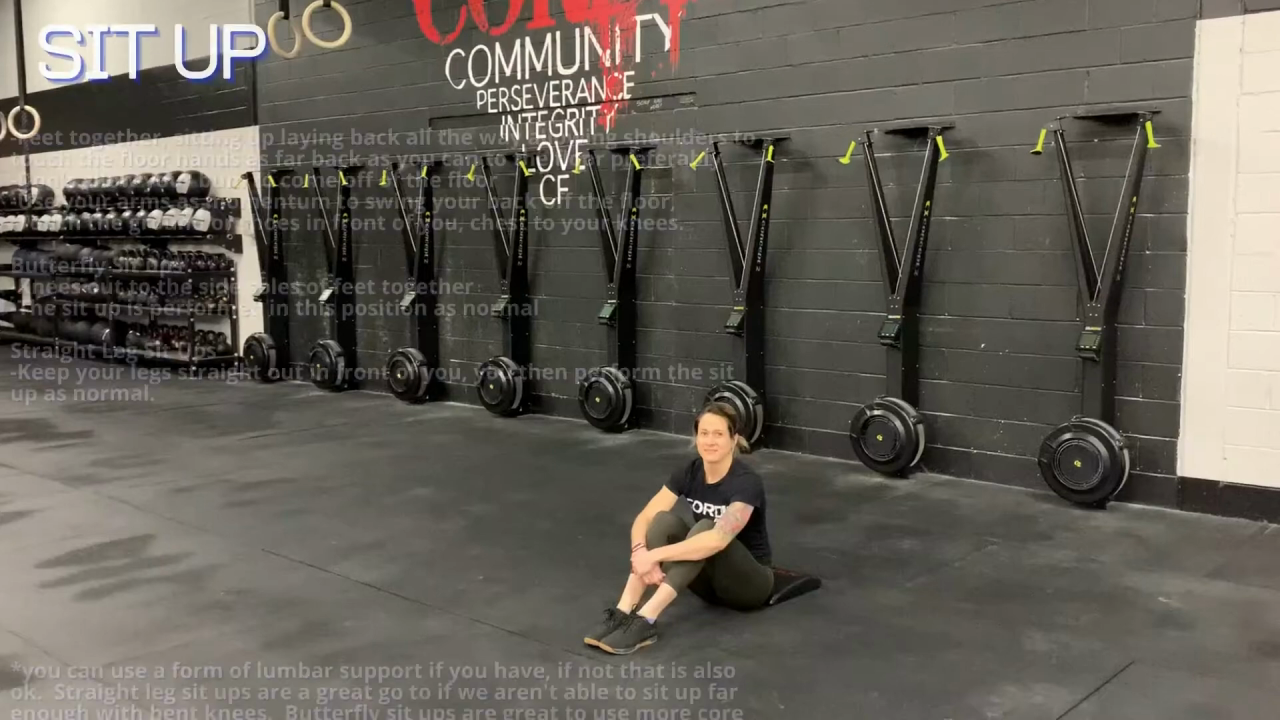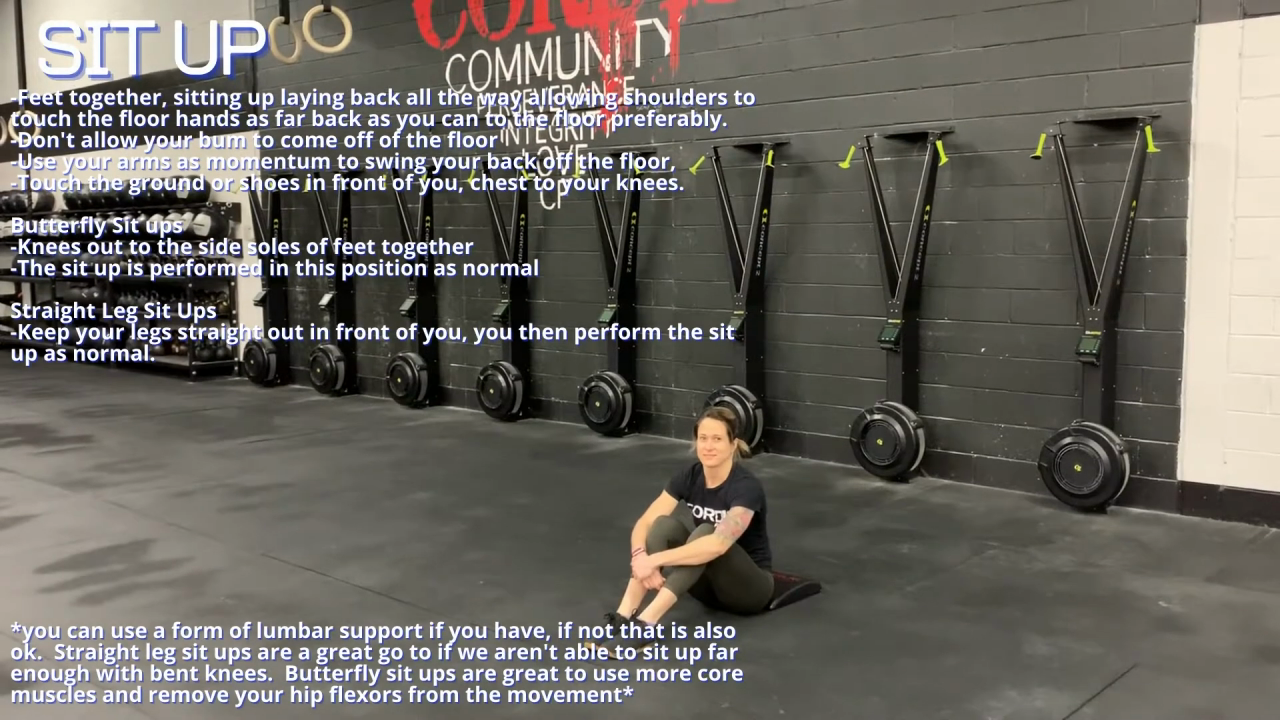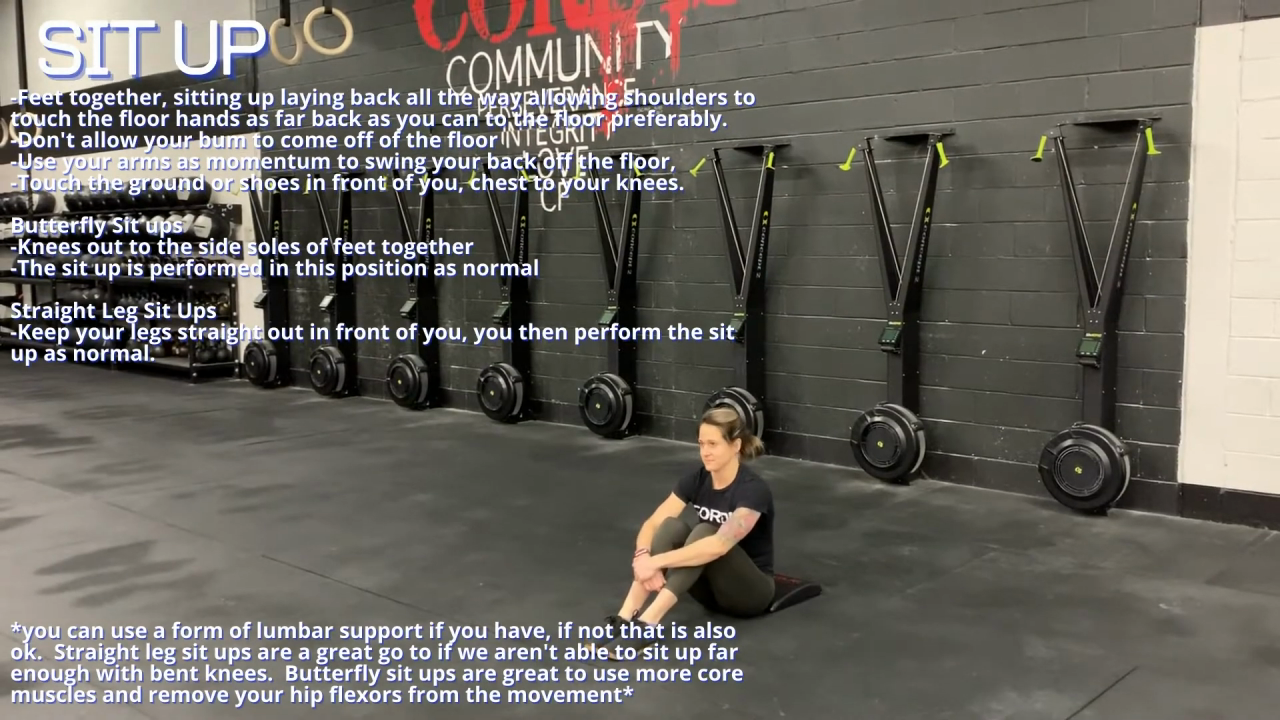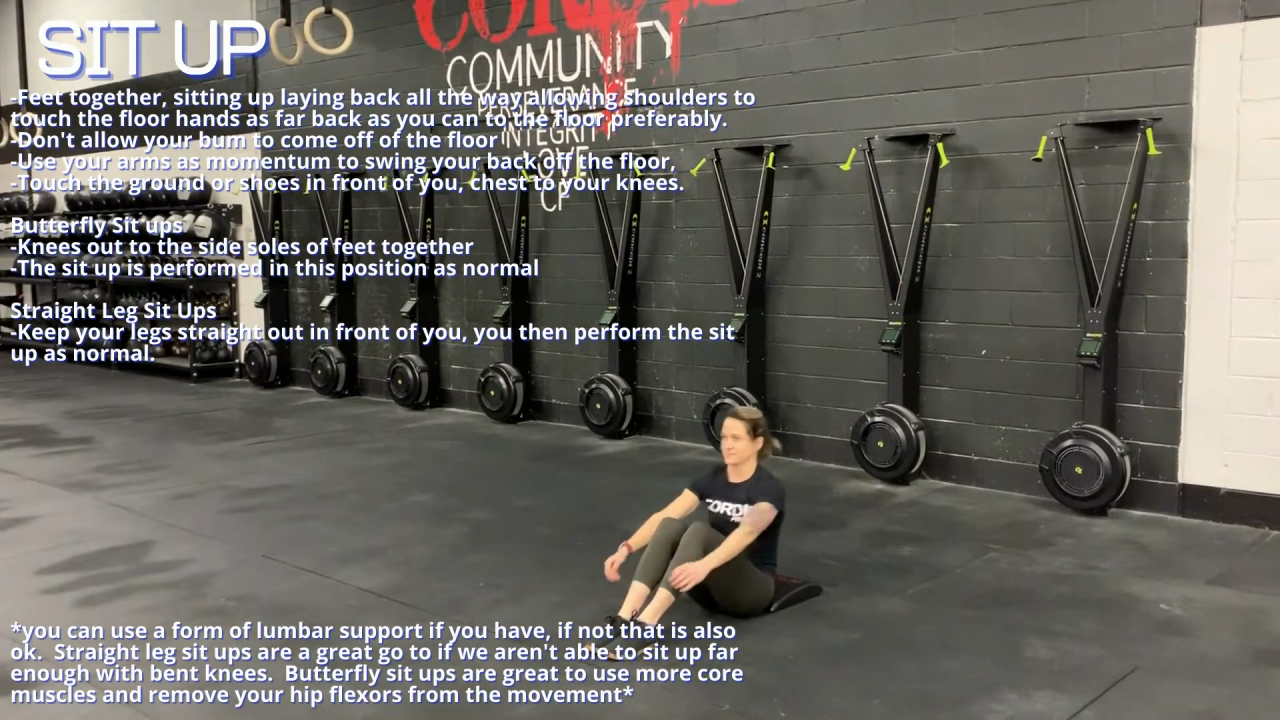
dt=1s
person 1, frame 1
left shoulder: (746, 482)
right shoulder: (689, 472)
left elbow: (718, 539)
right elbow: (643, 519)
left wrist: (655, 555)
right wrist: (640, 553)
left hip: (749, 580)
right hip: (707, 576)
left knee: (705, 529)
right knee: (664, 521)
left ankle: (645, 620)
right ankle: (623, 613)
person 1, frame 2
left shoulder: (746, 487)
right shoulder: (689, 477)
left elbow: (718, 544)
right elbow: (644, 524)
left wrist: (655, 560)
right wrist: (640, 557)
left hip: (750, 585)
right hip: (708, 583)
left knee: (705, 534)
right knee: (665, 525)
left ankle: (646, 623)
right ankle: (624, 617)
person 1, frame 3
left shoulder: (754, 489)
right shoulder: (697, 480)
left elbow: (720, 545)
right elbow: (652, 524)
left wrist: (657, 562)
right wrist: (643, 557)
left hip: (750, 589)
right hip: (709, 586)
left knee: (704, 534)
right knee: (672, 527)
left ankle: (646, 624)
right ankle: (625, 619)
person 1, frame 4
left shoulder: (769, 489)
right shoulder: (712, 479)
left elbow: (747, 533)
right elbow: (668, 514)
left wrist: (705, 566)
right wrist: (626, 548)
left hip: (751, 588)
right hip: (709, 585)
left knee: (699, 530)
right knee: (670, 526)
left ankle: (645, 626)
right ankle: (624, 620)
